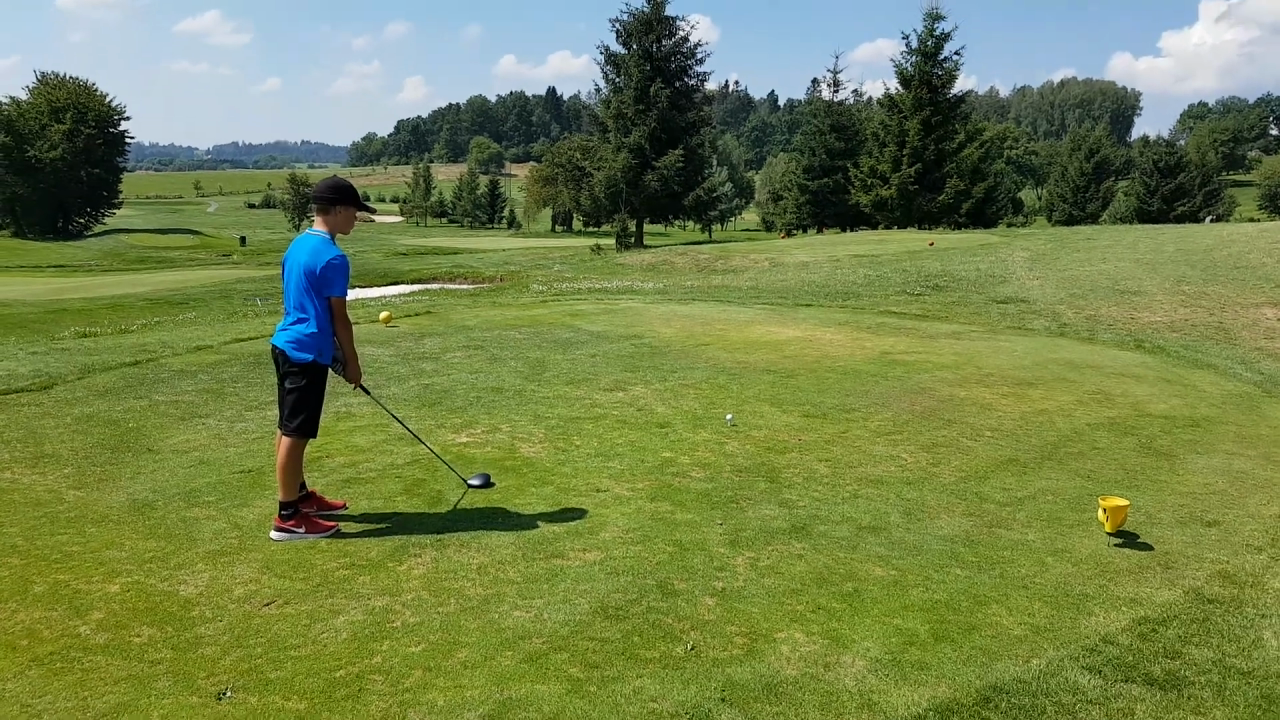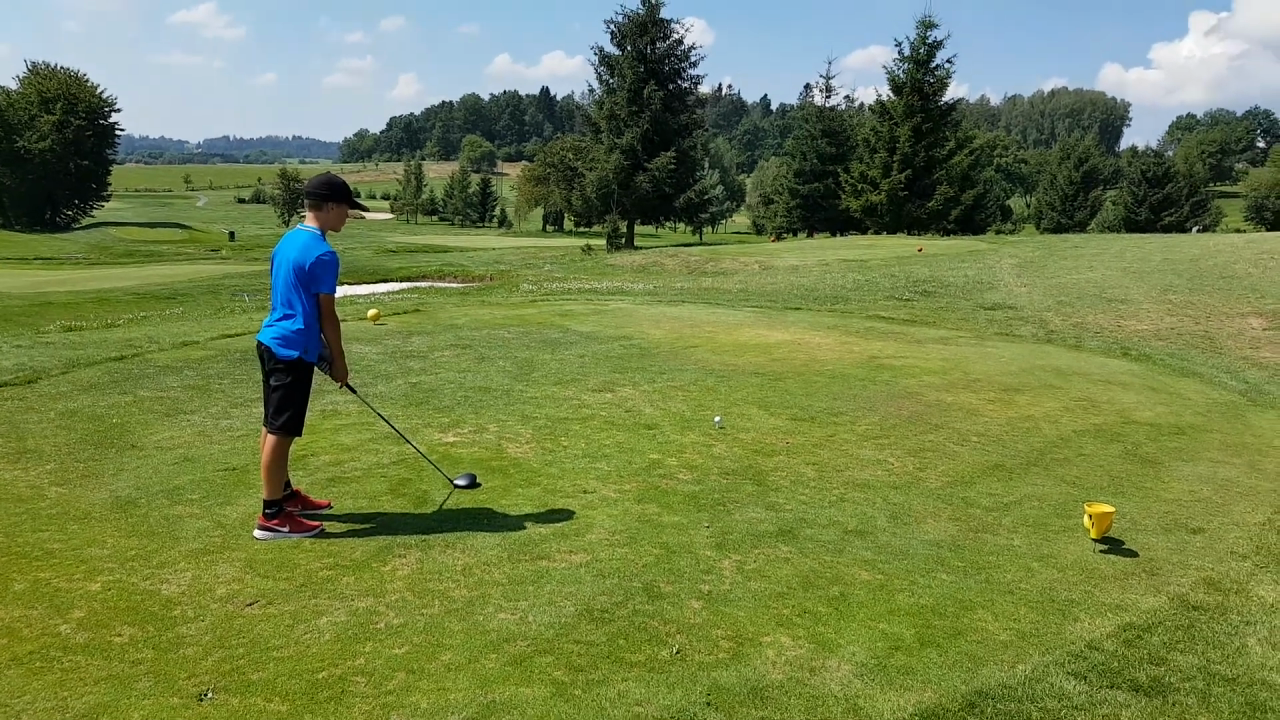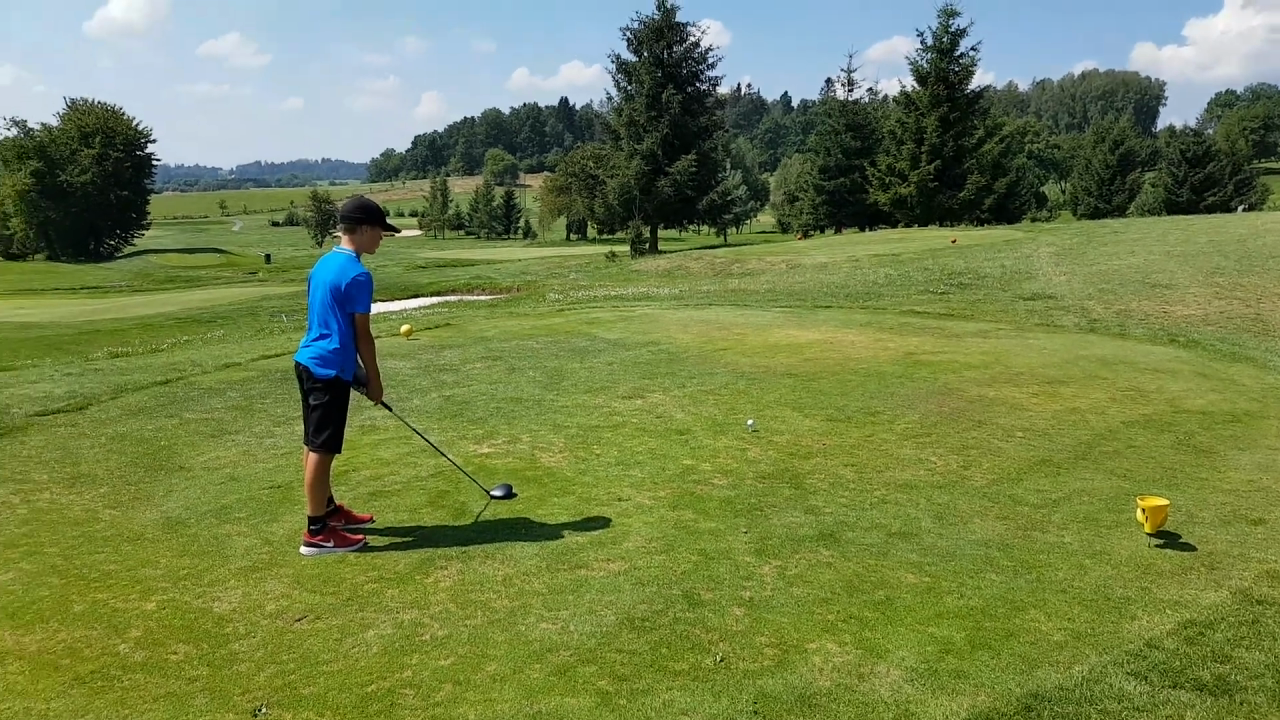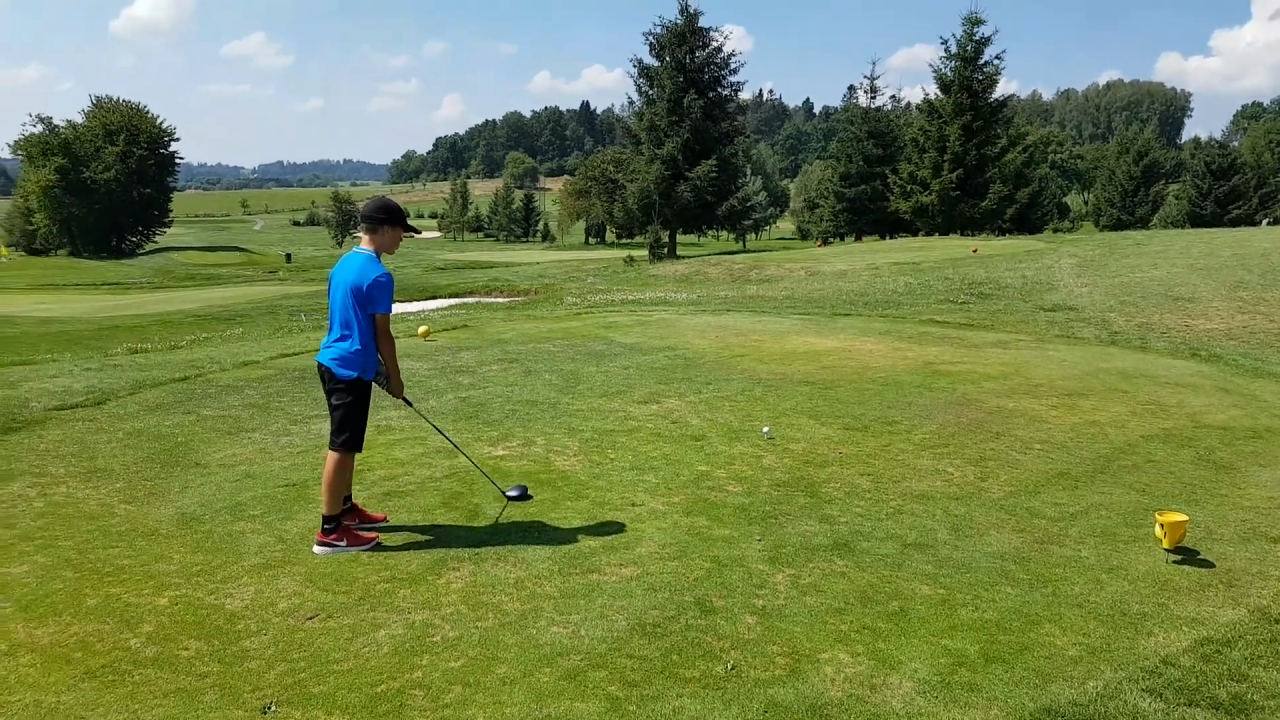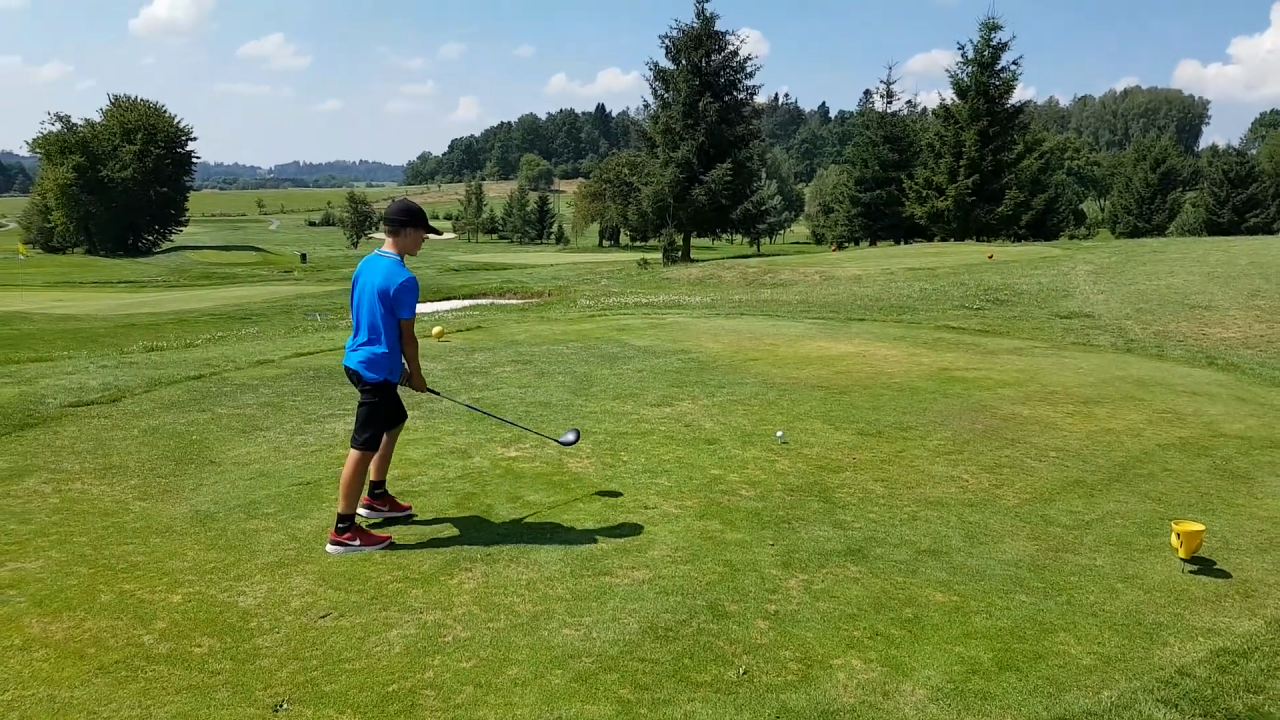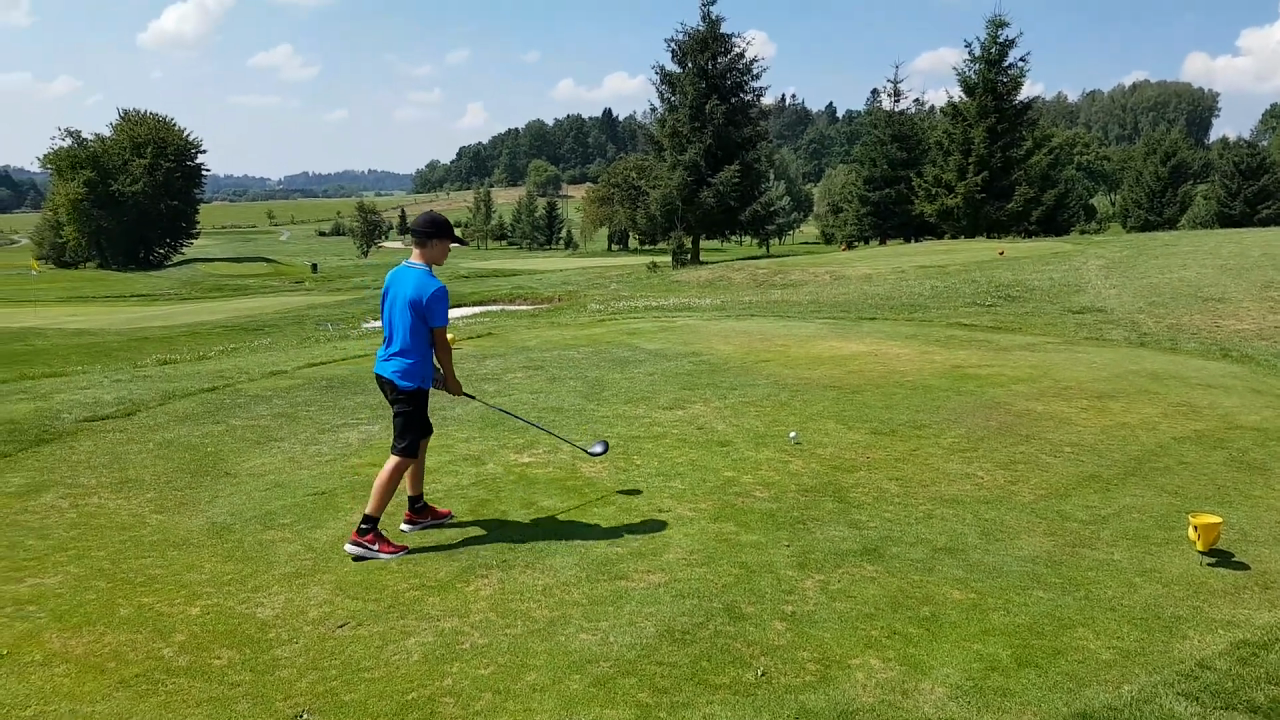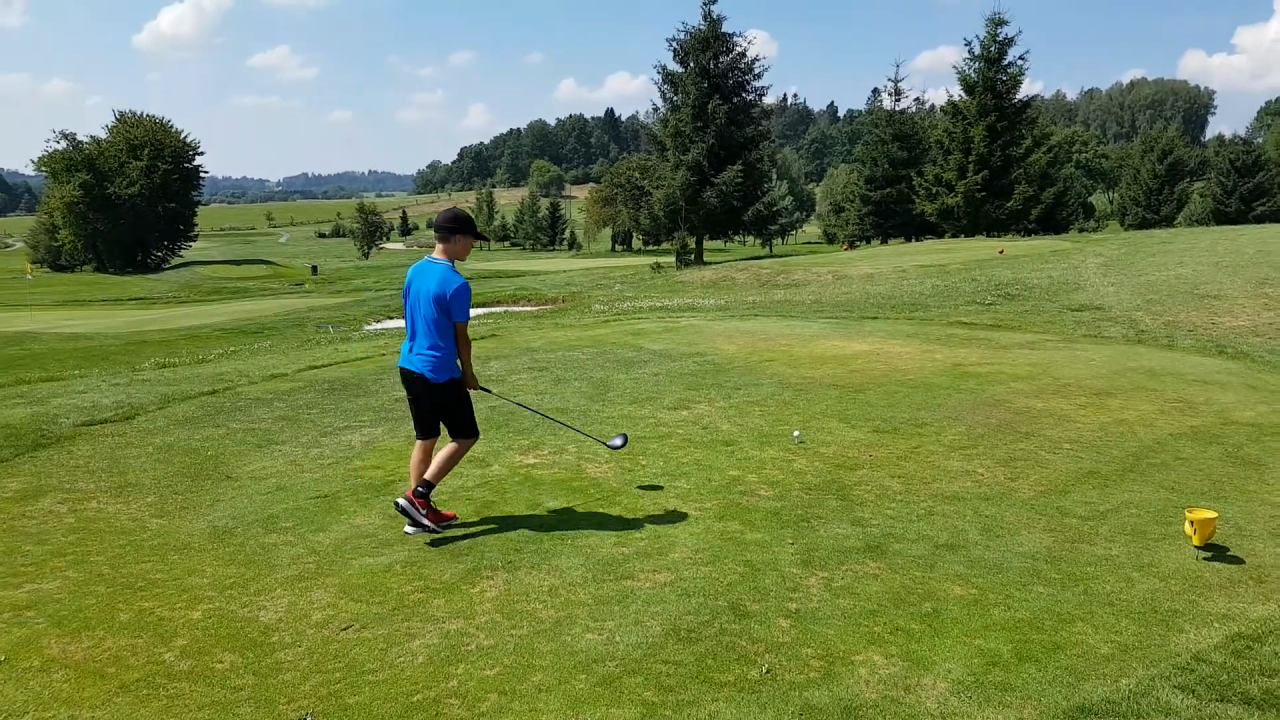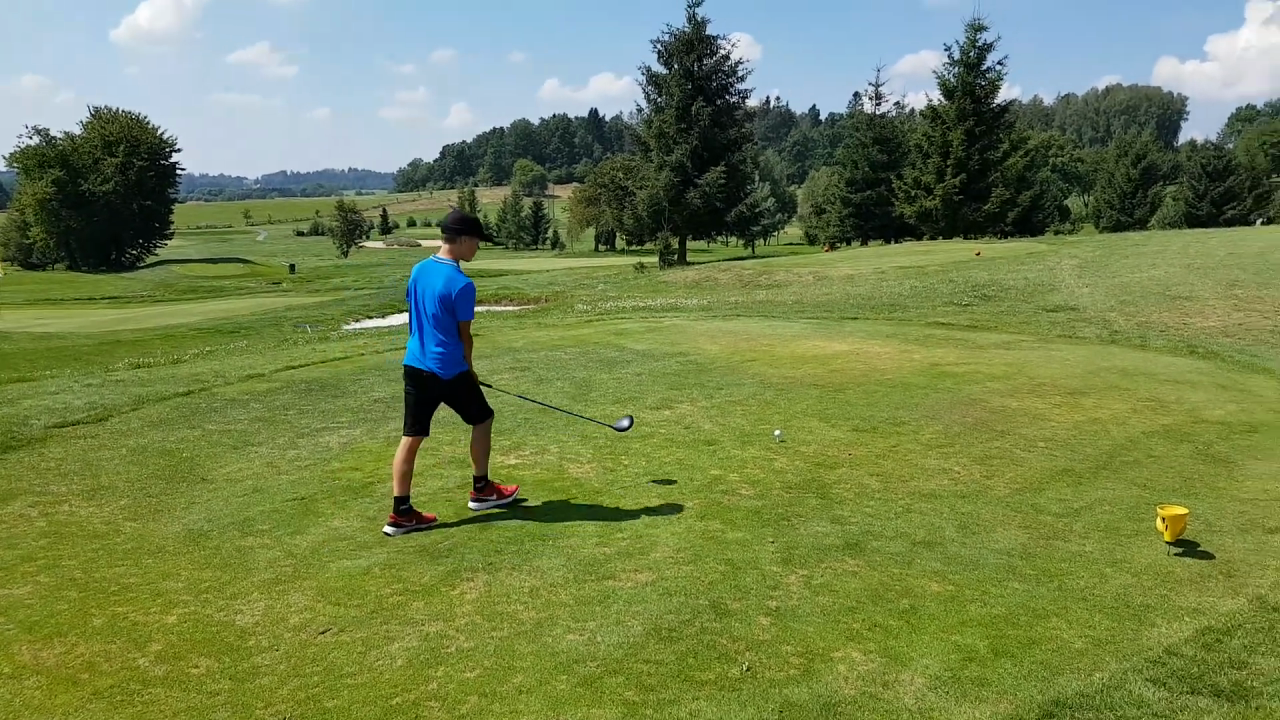
dt=0.2s
person 1, frame 1
left shoulder: (297, 245)
right shoulder: (332, 257)
right elbow: (339, 317)
left wrist: (333, 349)
right wrist: (351, 361)
left hip: (287, 344)
right hip: (307, 353)
left knee: (288, 429)
right knee: (295, 434)
left ankle: (300, 495)
right ankle: (287, 518)
person 1, frame 2
left shoulder: (287, 240)
right shoulder: (322, 254)
right elbow: (327, 314)
left wrist: (319, 347)
right wrist: (338, 359)
left hip: (272, 341)
right hip: (293, 350)
left knee: (274, 428)
right knee: (280, 432)
left ankle: (285, 495)
right ankle: (271, 516)
person 1, frame 3
left shoulder: (323, 263)
right shoulder: (357, 274)
right elbow: (362, 334)
left wrist: (356, 368)
right wrist: (373, 377)
left hip: (309, 361)
right hip: (329, 369)
left knee: (315, 446)
right knee: (321, 449)
left ankle: (328, 509)
right ankle: (316, 532)
person 1, frame 4
left shoulder: (343, 263)
right shoulder: (378, 275)
right elbow: (382, 334)
left wrist: (379, 369)
right wrist: (394, 376)
left hip: (331, 361)
right hip: (351, 369)
left knee: (342, 445)
right knee: (342, 448)
left ankle: (344, 507)
right ankle: (330, 531)
person 1, frame 5
left shoulder: (365, 264)
right shoulder: (403, 278)
right elbow: (406, 335)
left wrist: (399, 368)
right wrist: (416, 375)
left hip: (358, 361)
right hip: (377, 369)
left knee: (394, 421)
right knee: (363, 447)
left ankle: (376, 496)
right ankle: (343, 530)
person 1, frame 6
left shoulder: (393, 276)
right shoulder: (433, 288)
right elbow: (439, 342)
left wrist: (433, 371)
right wrist: (450, 378)
left hip: (387, 370)
right hip: (409, 378)
left knee: (419, 437)
right knee: (403, 455)
left ankle: (417, 510)
right ankle: (365, 533)
person 1, frame 7
left shoulder: (414, 271)
right shoulder: (456, 284)
right elbow: (460, 337)
right wrist: (467, 373)
left hip: (410, 365)
right hip: (439, 372)
left knee: (426, 437)
right knee: (466, 437)
left ankle: (420, 511)
right ankle: (417, 496)
person 1, frame 8
left shoulder: (418, 270)
right shoulder: (461, 284)
right elbow: (464, 334)
right wrist: (468, 369)
left hip: (414, 365)
right hip: (447, 369)
left knee: (412, 436)
right knee: (482, 421)
left ankle: (400, 512)
right ankle: (481, 490)
